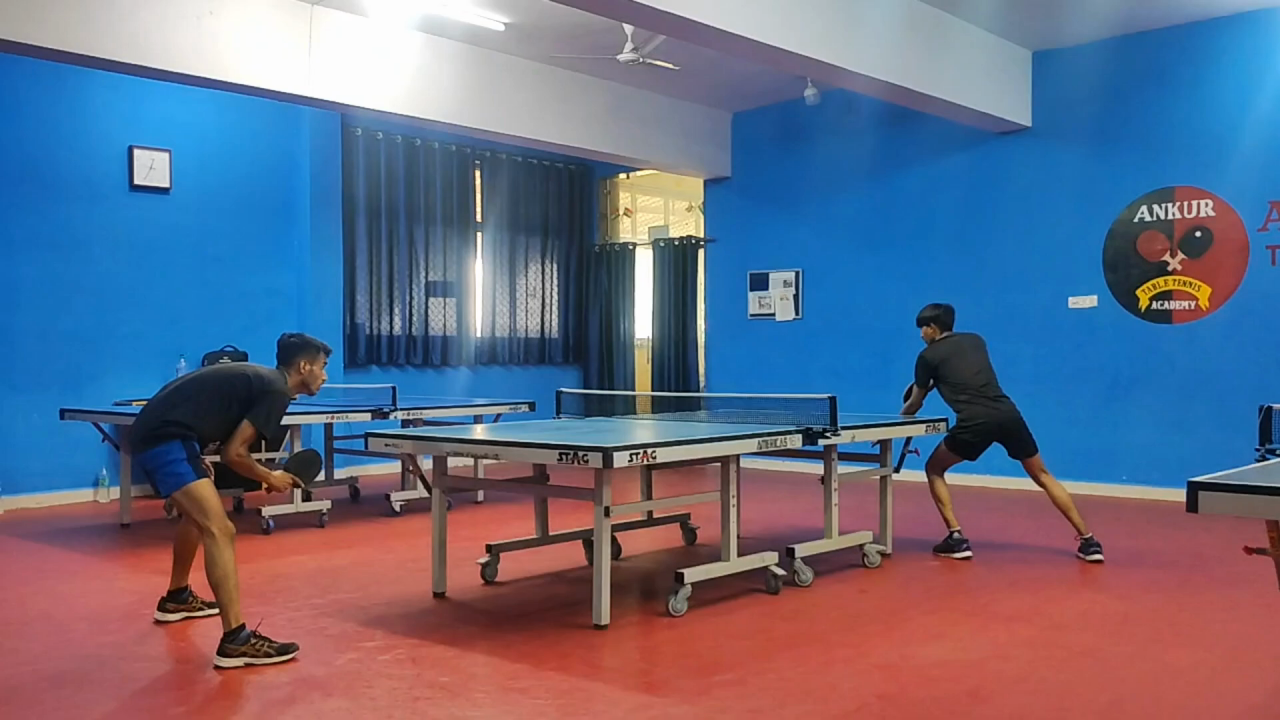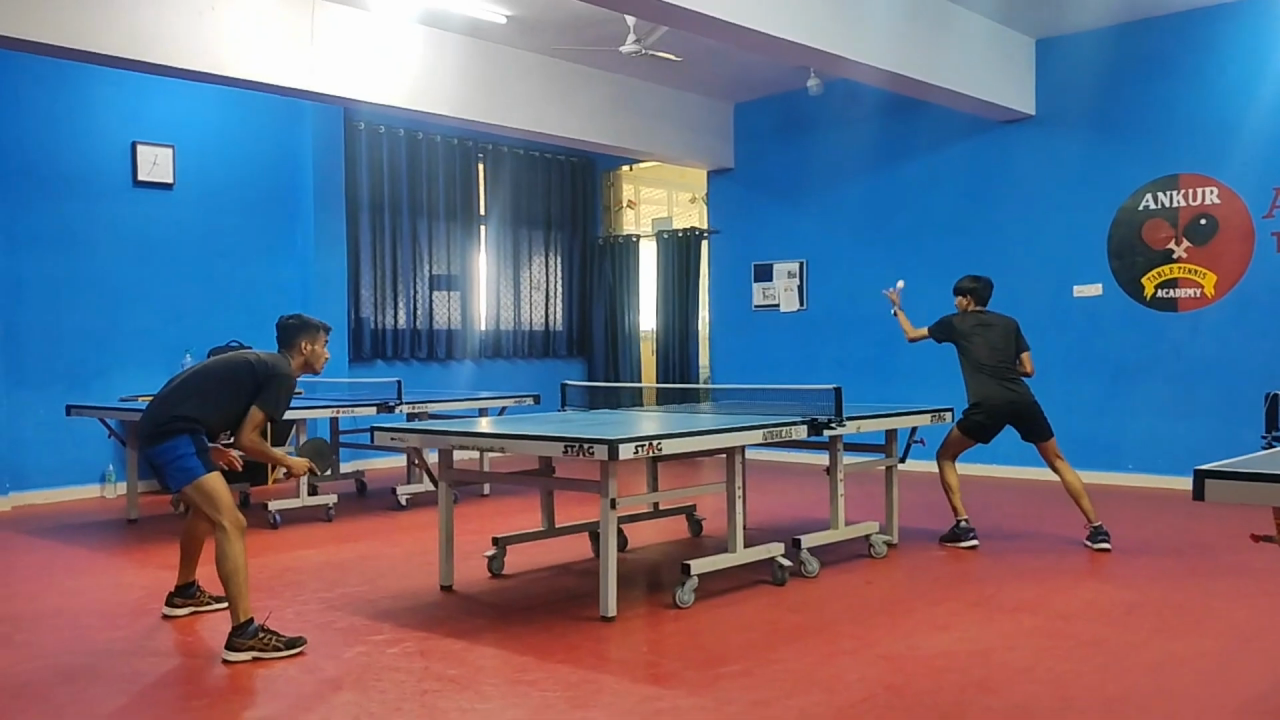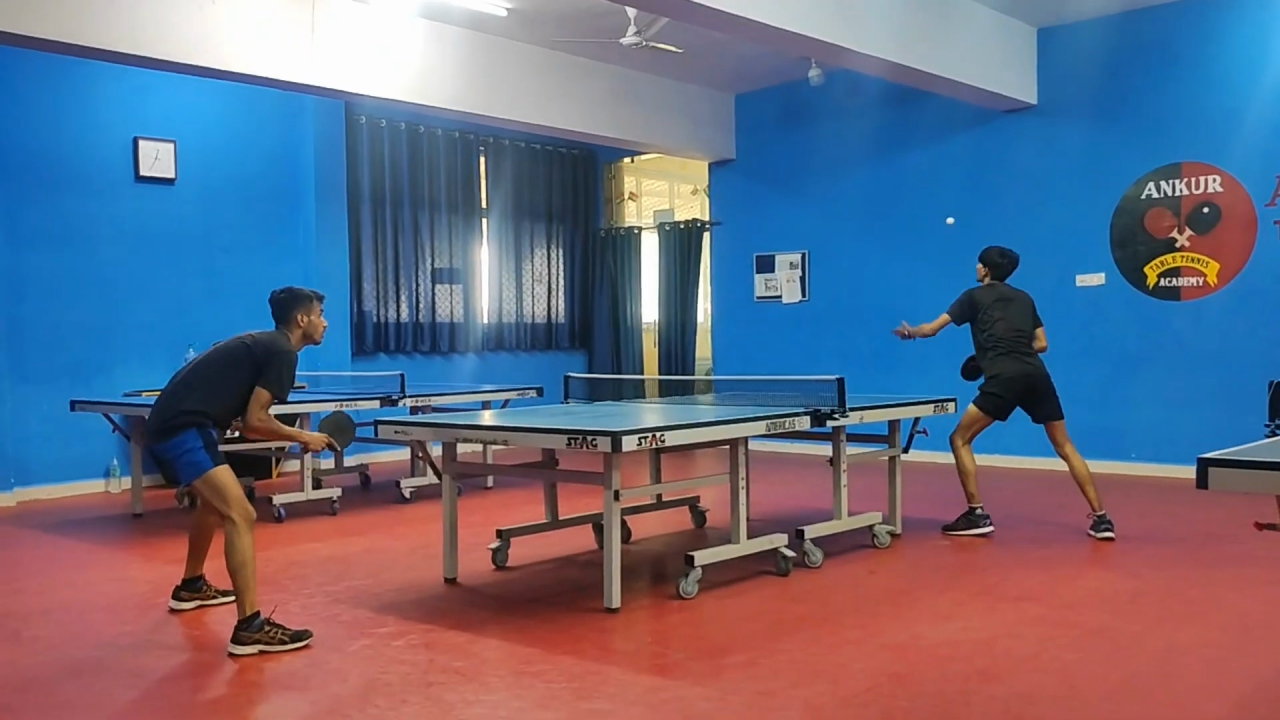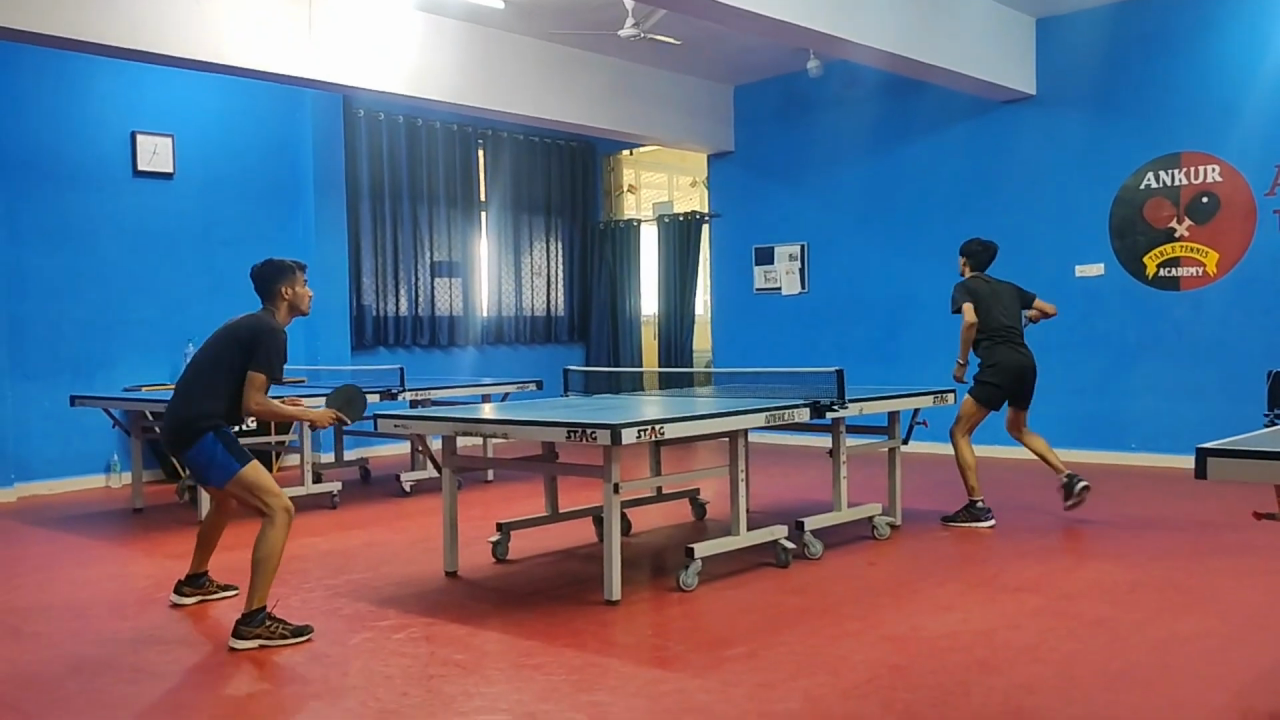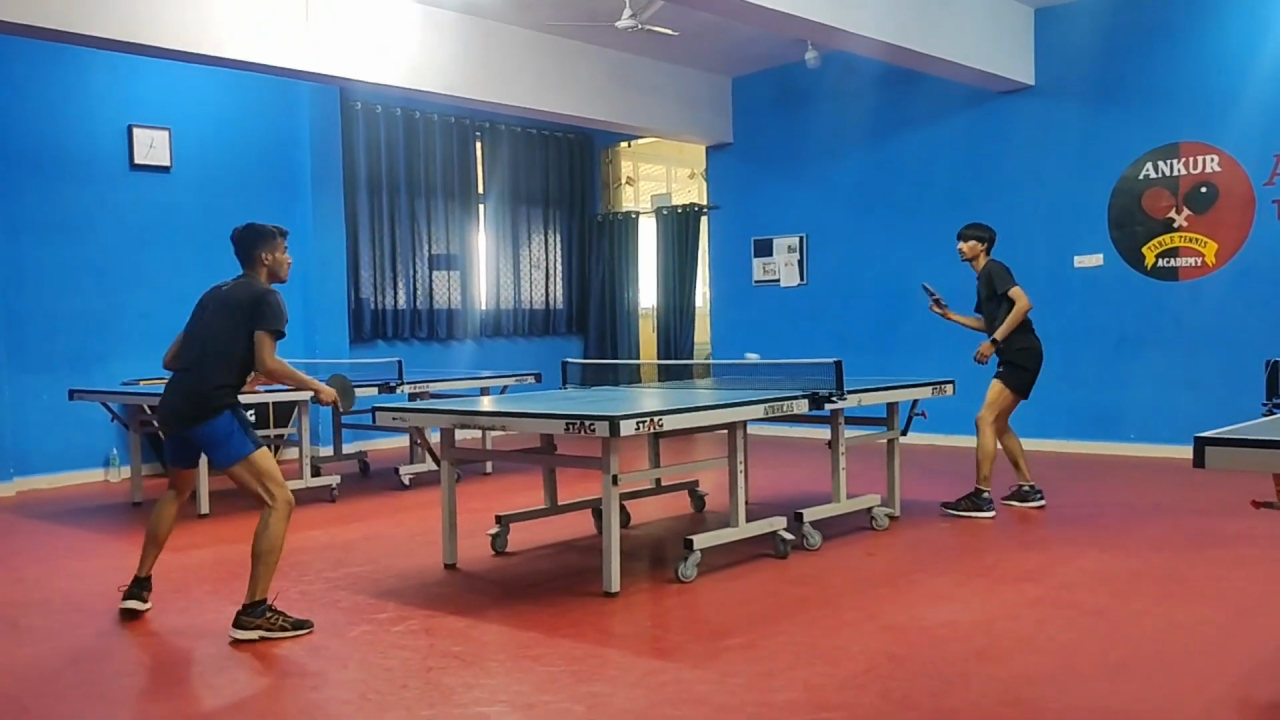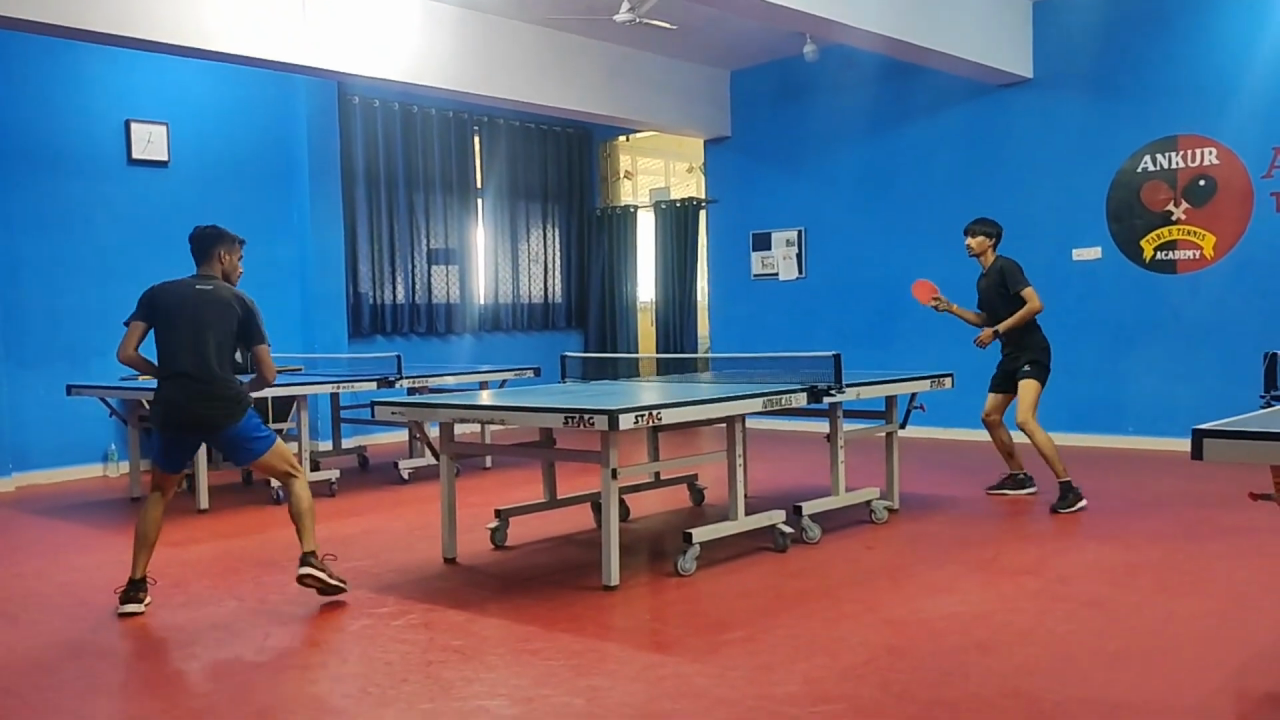
dt=0.3s
person 1, frame 1
left shoulder: (258, 378)
right shoulder: (276, 391)
right elbow: (233, 453)
left wrist: (195, 459)
right wrist: (270, 478)
left hip: (151, 434)
right hip: (165, 440)
left knee: (199, 511)
right knee: (219, 529)
left ankle: (177, 597)
right ankle: (235, 641)
person 1, frame 2
left shoulder: (260, 364)
right shoulder: (282, 375)
right elbow: (246, 439)
left wrist: (210, 449)
right wrist: (288, 462)
left hip: (159, 429)
right hip: (174, 435)
left knee: (205, 505)
right knee: (230, 522)
left ankle: (184, 592)
right ankle: (243, 634)
person 1, frame 3
left shoulder: (261, 344)
right shoulder: (282, 353)
right elbow: (254, 420)
left wrist: (277, 431)
right wrist: (303, 437)
left hip: (170, 423)
right hip: (182, 428)
left knee: (216, 500)
right knee: (240, 515)
left ankle: (191, 586)
right ankle: (249, 628)
person 1, frame 4
left shoulder: (251, 325)
right shoulder: (270, 332)
right elbow: (253, 404)
left wrist: (282, 405)
right wrist: (308, 416)
left hip: (183, 425)
right hip: (200, 430)
left knee: (227, 497)
right knee: (278, 509)
left ankle: (194, 581)
right ankle: (253, 621)
person 1, frame 5
left shoulder: (213, 295)
right shoulder: (265, 297)
left elbow: (172, 360)
right elbow: (268, 363)
right wrist: (316, 387)
left hip: (174, 406)
right hip: (213, 410)
left knee: (177, 490)
right knee: (278, 501)
left ankle: (140, 586)
right ankle: (253, 613)
person 1, frame 6
left shoulder: (158, 295)
right shoulder: (239, 302)
left elbow: (126, 354)
right elbow: (267, 373)
right wrist: (244, 387)
left hip: (173, 410)
right hip: (227, 408)
left knee: (160, 491)
right knee: (294, 476)
left ankle: (135, 587)
right ankle: (310, 560)
person 2, frame 1
left shoulder: (928, 356)
right shoulder: (976, 341)
left elbow: (915, 402)
left hip: (975, 423)
right hip: (1008, 414)
left knee: (934, 469)
right knee: (1043, 477)
left ankle: (957, 538)
right ankle: (1088, 541)
person 2, frame 2
left shoulder: (954, 323)
right shoulder: (1010, 323)
left elbow: (912, 335)
right elbow: (1028, 369)
left wrist: (897, 308)
left hip: (987, 404)
right hip: (1023, 399)
left knee: (945, 456)
right knee: (1058, 461)
left ankle: (963, 527)
right ankle: (1097, 529)
person 2, frame 3
left shoulder: (974, 296)
right shoulder: (1024, 299)
left elbow: (933, 329)
right elbow: (1041, 344)
left wrist: (909, 332)
left hip: (1003, 379)
right hip: (1036, 375)
left knee: (960, 440)
right knee: (1065, 447)
left ankle: (977, 514)
right ankle: (1100, 518)
person 2, frame 4
left shoulder: (965, 287)
right shoulder: (1009, 288)
left elbow: (971, 321)
right elbow: (1051, 311)
left wrist: (961, 361)
right wrist: (1031, 315)
left hip: (998, 367)
right hip: (1025, 364)
left knee: (959, 432)
right knee: (1018, 428)
left ankle: (977, 508)
right ankle: (1069, 478)
person 2, frame 5
left shoulder: (996, 269)
right shoulder: (982, 281)
left elbow: (1024, 304)
right elbow: (988, 324)
left wrist: (992, 344)
right wrist: (948, 315)
left hip: (1021, 354)
right hip: (1012, 357)
left knee: (985, 420)
right knee: (998, 424)
left ankle: (981, 497)
right ankle: (1029, 489)
person 2, frame 6
left shoulder: (1007, 267)
right shoulder: (984, 280)
left elbow: (1035, 305)
right elbow: (985, 320)
left wrist: (996, 331)
right wrist: (951, 308)
left hip: (1031, 352)
right hip: (1012, 355)
left knee: (1025, 421)
right knee: (990, 416)
left ankle: (1069, 490)
right ankle: (1019, 476)
